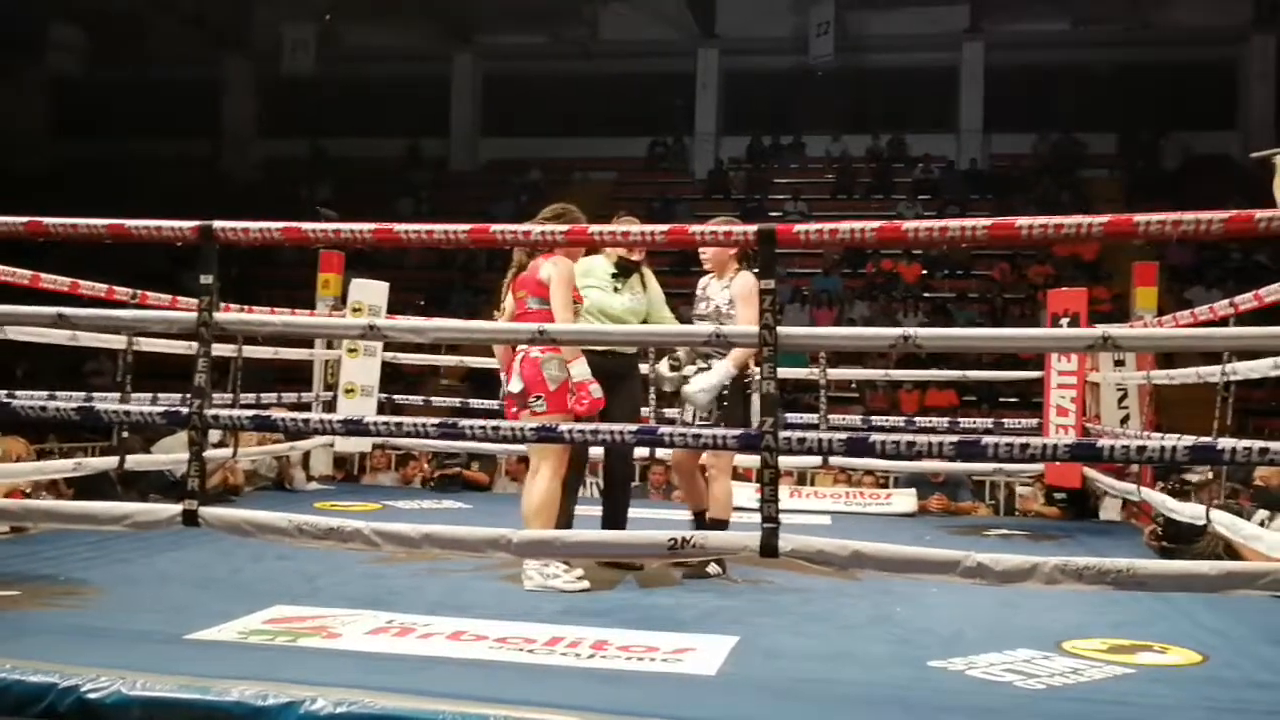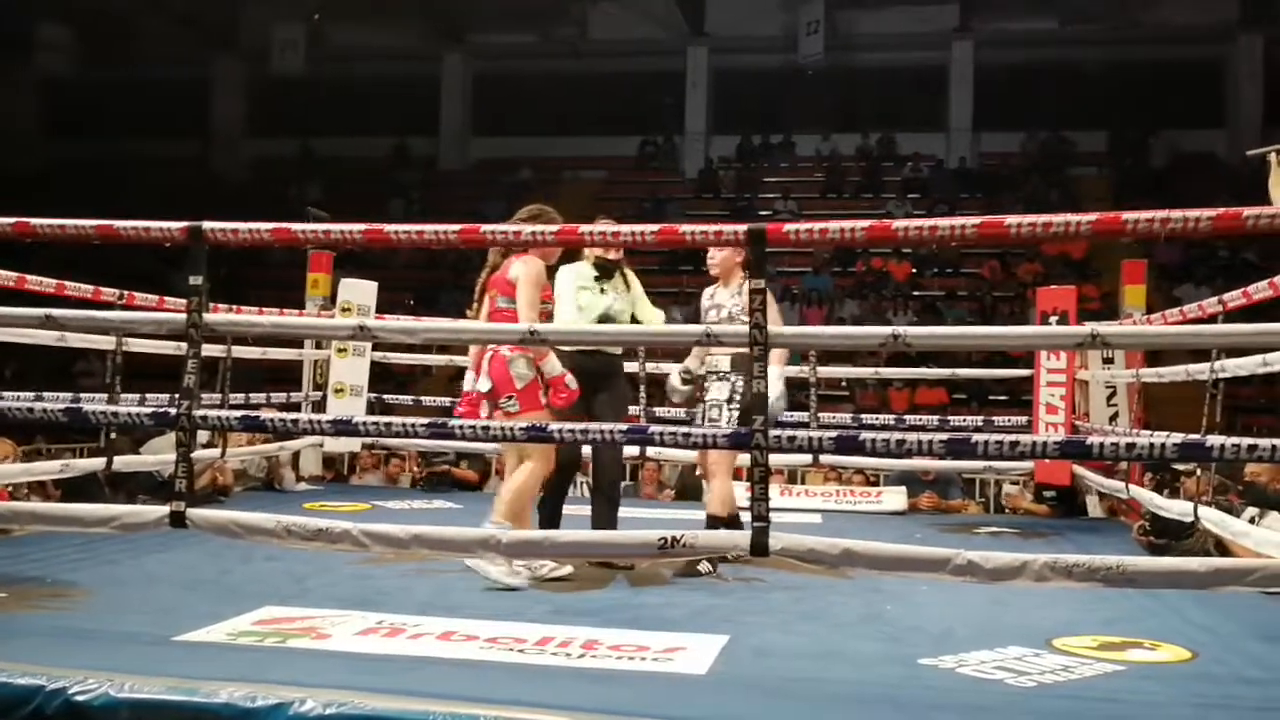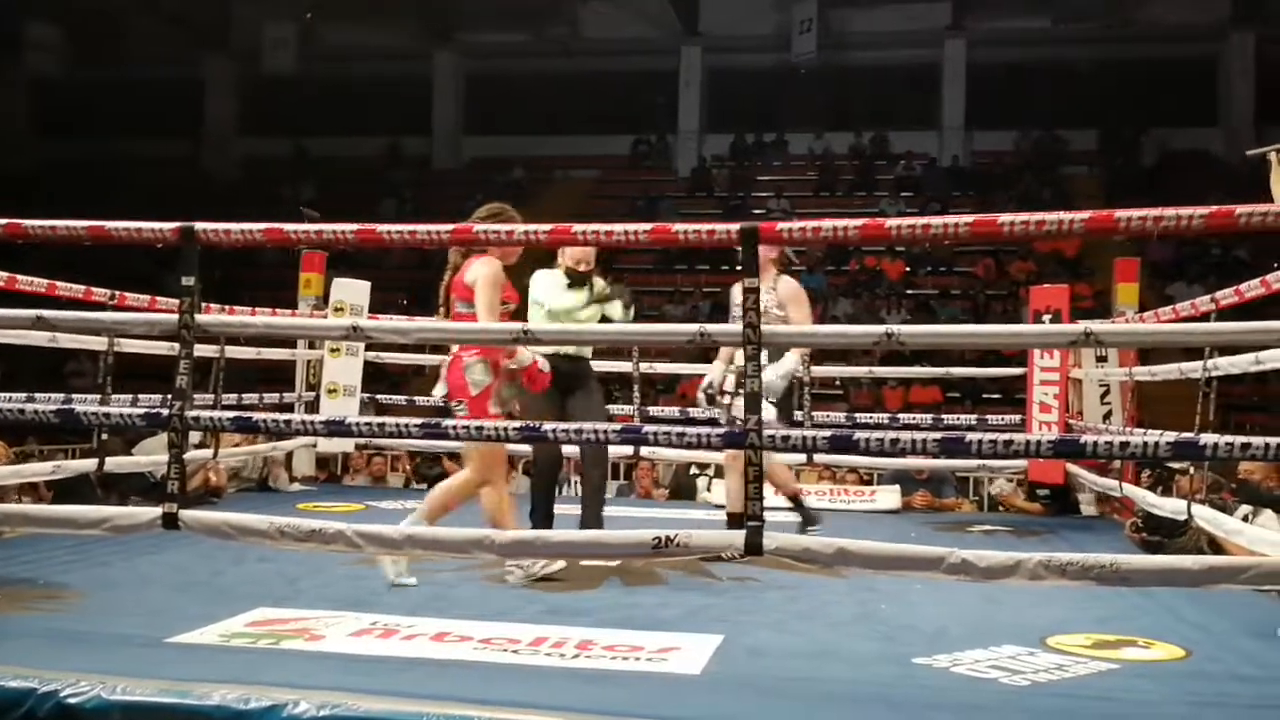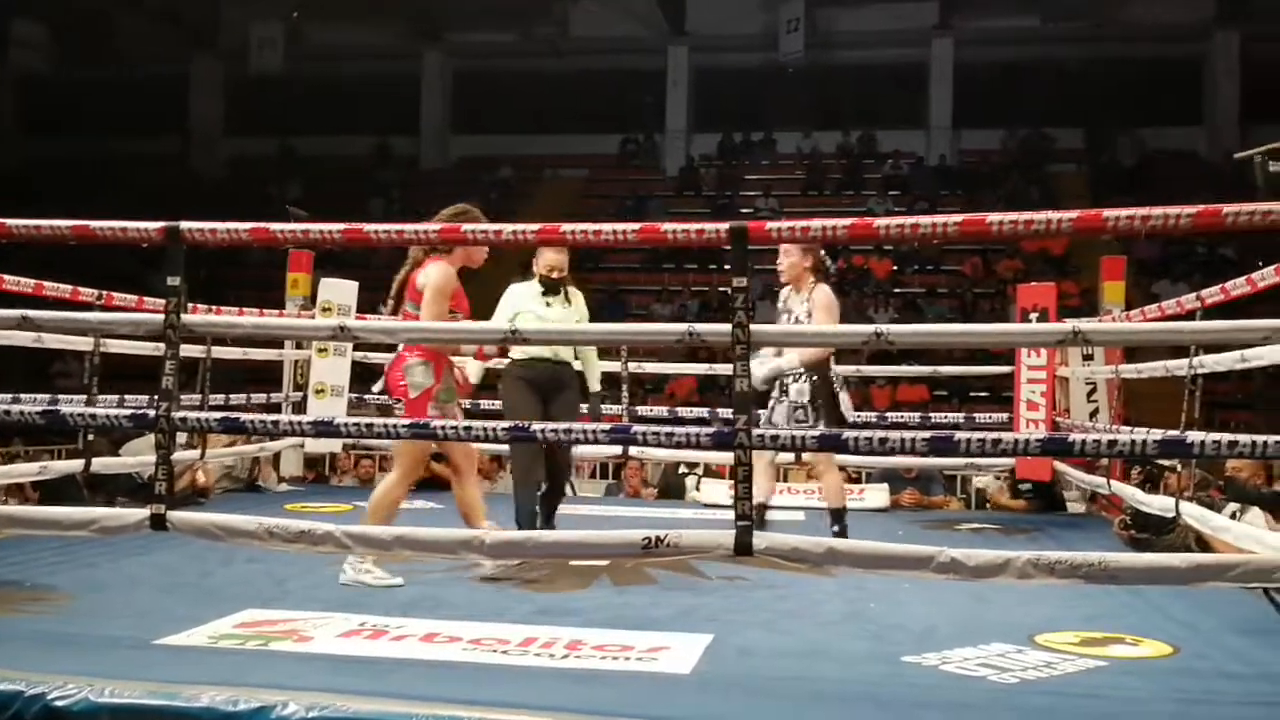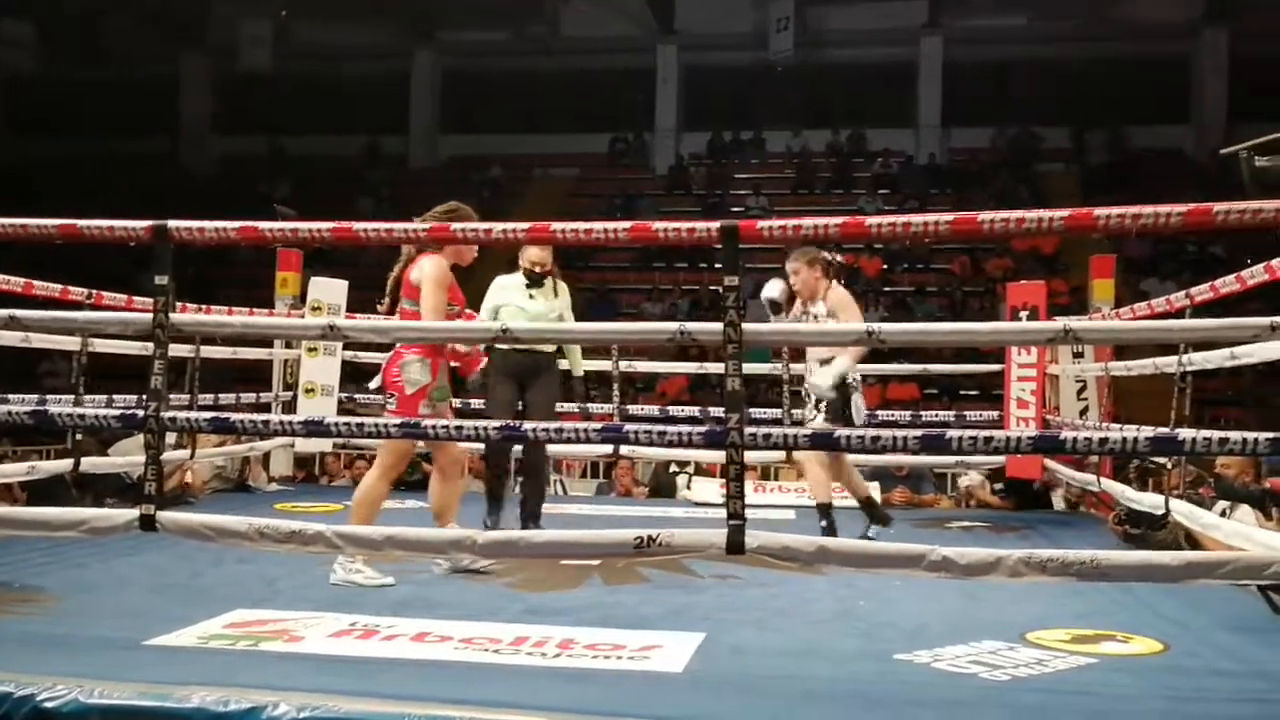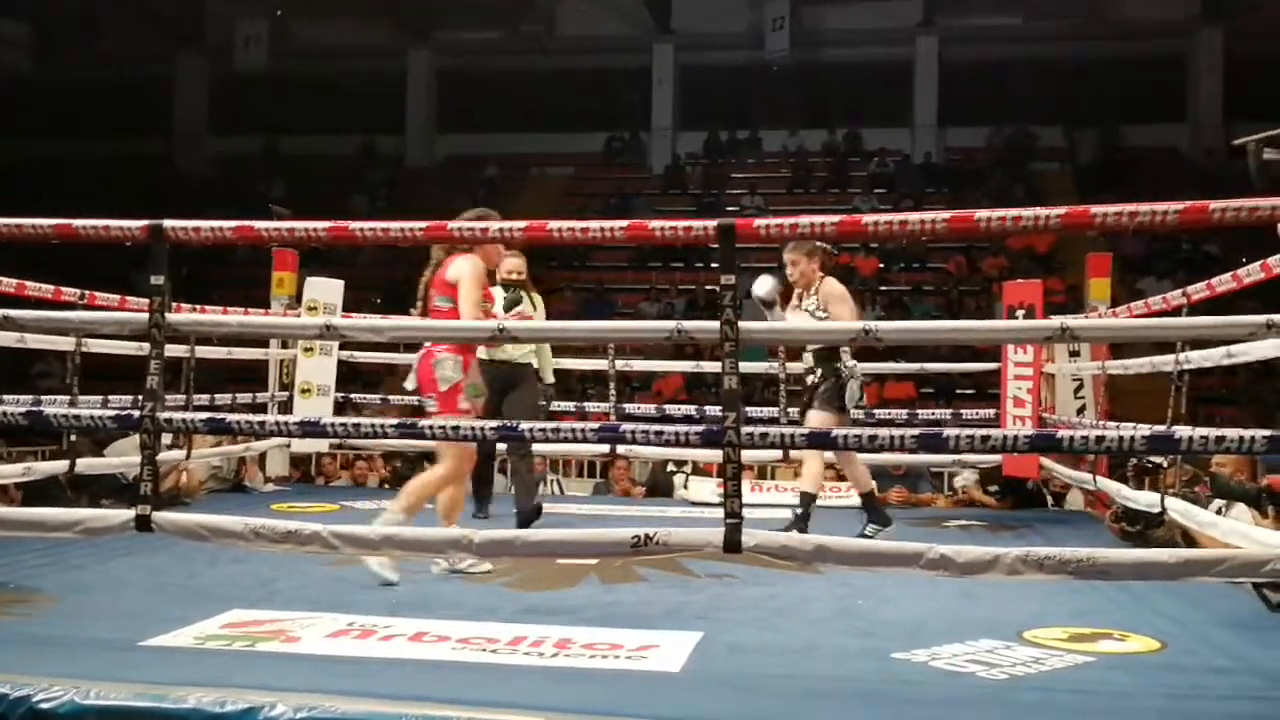
dt=0.3s
person 1, frame 1
left shoulder: (524, 270)
right shoulder: (559, 265)
right elbow: (564, 324)
left wrist: (510, 379)
right wrist: (582, 376)
left hip: (524, 367)
right hip: (548, 367)
left knee: (540, 466)
right knee: (551, 467)
left ankle: (539, 557)
right ankle: (538, 563)
person 1, frame 2
left shoulder: (501, 270)
right shoulder: (531, 265)
right elbow: (528, 325)
left wrist: (471, 385)
right wrist: (556, 370)
left hip: (497, 367)
right hip: (517, 367)
left knee: (518, 465)
right knee: (541, 460)
left ankle: (528, 557)
right ankle: (488, 546)
person 1, frame 3
left shoulder: (467, 270)
right shoulder: (489, 266)
right elbow: (489, 329)
right wrist: (526, 360)
left hip: (471, 372)
right hip: (478, 372)
left knee: (495, 470)
right knee: (479, 471)
left ankle: (519, 558)
person 1, frame 4
left shoulder: (438, 269)
right shoulder: (442, 271)
left elbow: (406, 323)
left hip: (437, 378)
right hip: (420, 375)
left knee: (465, 461)
right knee: (406, 473)
right ankle: (358, 561)
person 1, frame 5
left shoulder: (427, 265)
right shoulder: (435, 266)
left elbow: (403, 322)
left wrist: (455, 349)
right wrist: (464, 343)
left hip: (429, 375)
right hip: (416, 372)
left knee: (451, 461)
right knee: (388, 467)
right ankle: (348, 561)
person 1, frame 6
left shoulder: (452, 268)
right shoulder: (472, 264)
right elbow: (467, 325)
left hip: (449, 367)
right hip: (447, 367)
left knee: (464, 462)
right knee: (451, 465)
right ankle: (378, 530)
person 2, frame 1
left shoulder: (744, 283)
right shoulder: (704, 283)
left elbow: (750, 341)
left wrist: (717, 375)
right wrist: (678, 359)
left hip: (729, 384)
right hip: (702, 379)
left knee: (717, 465)
right knee: (682, 461)
left ankle: (716, 554)
right ankle: (701, 532)
person 2, frame 2
right shoulder: (709, 294)
left wrist: (774, 380)
right wrist: (687, 370)
left hip: (741, 383)
right hip: (712, 384)
left knee: (719, 461)
right knee: (708, 464)
left ankle: (712, 552)
right ankle: (736, 535)
person 2, frame 3
left shoulder: (787, 287)
right shoulder: (738, 289)
left wrist: (784, 367)
right wrist: (716, 372)
left hip: (771, 376)
right hip: (740, 376)
left knee: (760, 456)
right knee: (733, 459)
left ankle: (806, 515)
person 2, frame 4
left shoulder: (821, 295)
right shoulder: (784, 293)
left elbow: (823, 346)
left wrist: (779, 363)
right wrist: (765, 356)
left hip: (816, 383)
right hip: (787, 383)
left knee: (822, 462)
right knee: (763, 453)
left ankle: (838, 532)
right ankle: (756, 524)
person 2, frame 5
left shoulder: (837, 296)
right shoulder: (802, 301)
left wrist: (835, 370)
right wrist: (777, 313)
left hip: (836, 385)
right hip: (818, 384)
left knee: (807, 454)
right knee: (834, 460)
left ankle: (828, 530)
right ankle: (876, 513)
person 2, frame 6
left shoulder: (831, 288)
right shoulder: (801, 292)
left wrist: (810, 326)
right wrist: (770, 307)
left hip: (835, 372)
right hip: (818, 373)
left knee: (811, 446)
right knee: (840, 450)
left ankle: (800, 524)
right ankle: (877, 515)
person 3, frame 1
left shoulder: (645, 278)
right shoulder: (584, 268)
left elbow: (665, 322)
left hip: (624, 373)
right hip: (583, 365)
left knee: (621, 460)
right knee: (573, 455)
person 3, frame 2
left shoulder: (626, 276)
right shoulder: (568, 274)
left elbow: (648, 313)
right elbow: (566, 318)
left wrist: (662, 322)
right wrist: (598, 319)
left hip: (610, 372)
right hip: (569, 368)
left knee: (609, 457)
right knee: (565, 454)
person 3, frame 3
left shoulder: (597, 286)
right shoulder: (542, 280)
left elbow: (621, 316)
right elbow: (556, 305)
left wrist: (625, 303)
right wrist: (593, 299)
left hip: (580, 373)
left knee: (595, 448)
right knee: (548, 454)
left ankle: (592, 529)
right ankle: (541, 532)
person 3, frame 4
left shoulder: (574, 298)
right shoulder: (517, 293)
left elbow: (585, 348)
left wrist: (594, 391)
right wrist: (472, 375)
left hip: (562, 380)
right hip: (521, 376)
left knee: (560, 458)
right knee: (526, 450)
left ankle: (547, 518)
right ankle: (527, 526)
person 3, frame 5
left shoulder: (560, 289)
right shoulder: (502, 284)
left wrist: (578, 375)
left hip: (543, 368)
right hip: (504, 365)
left knee: (536, 444)
right knee: (499, 437)
left ankle: (531, 517)
right ankle: (494, 506)
person 3, frame 6
left shoulder: (534, 301)
left elbow: (541, 345)
left wrist: (548, 381)
right wrist: (505, 311)
left hip: (522, 376)
right hip: (487, 373)
left knee: (520, 442)
right knee: (483, 443)
left ankle: (526, 507)
right ankle: (481, 500)
